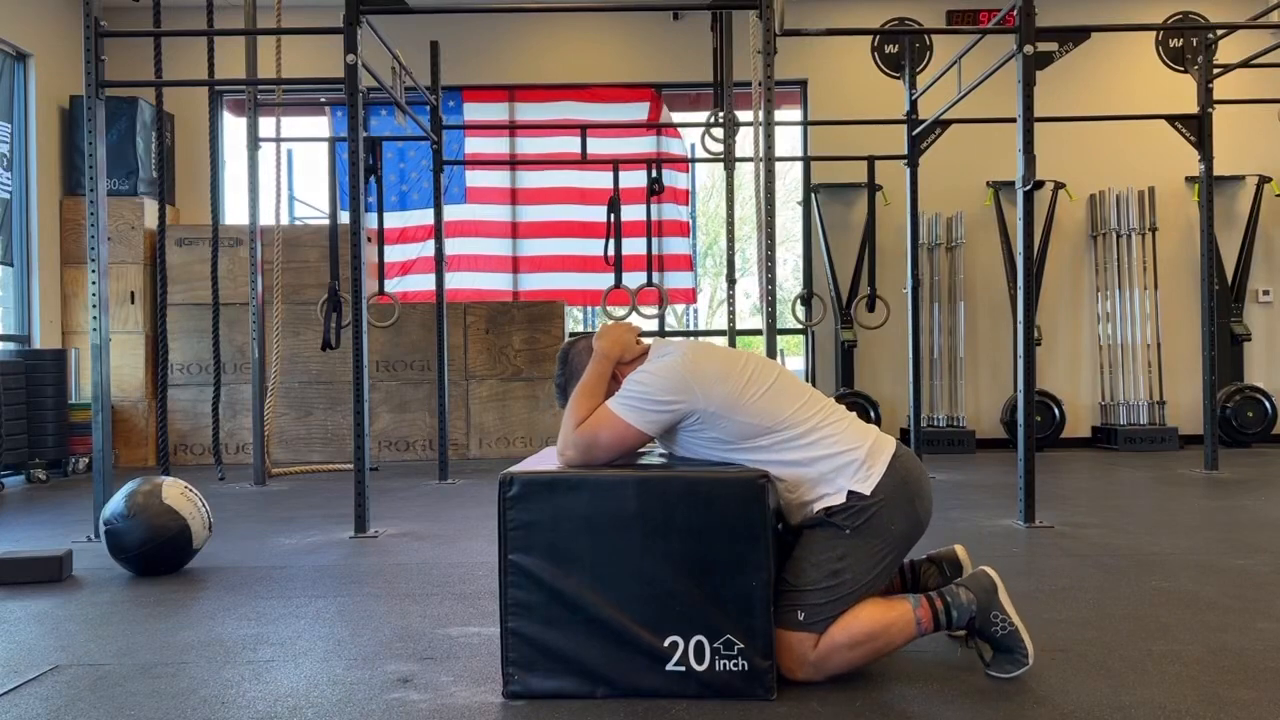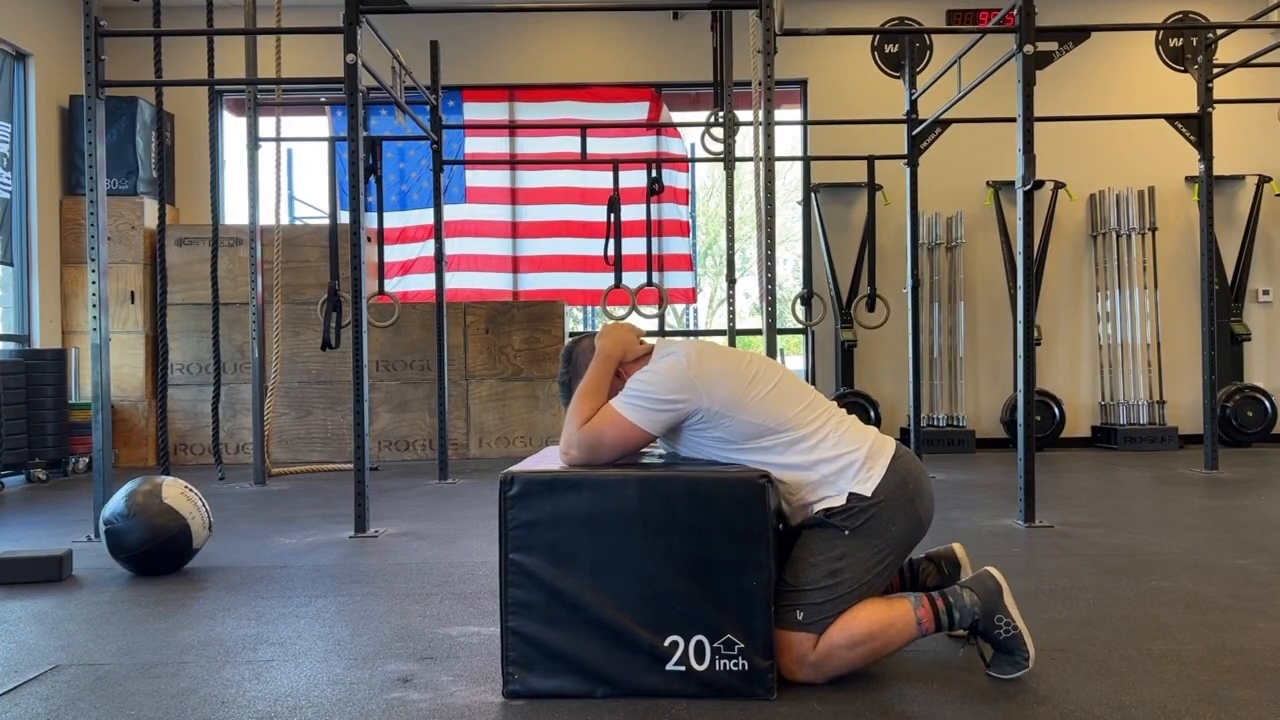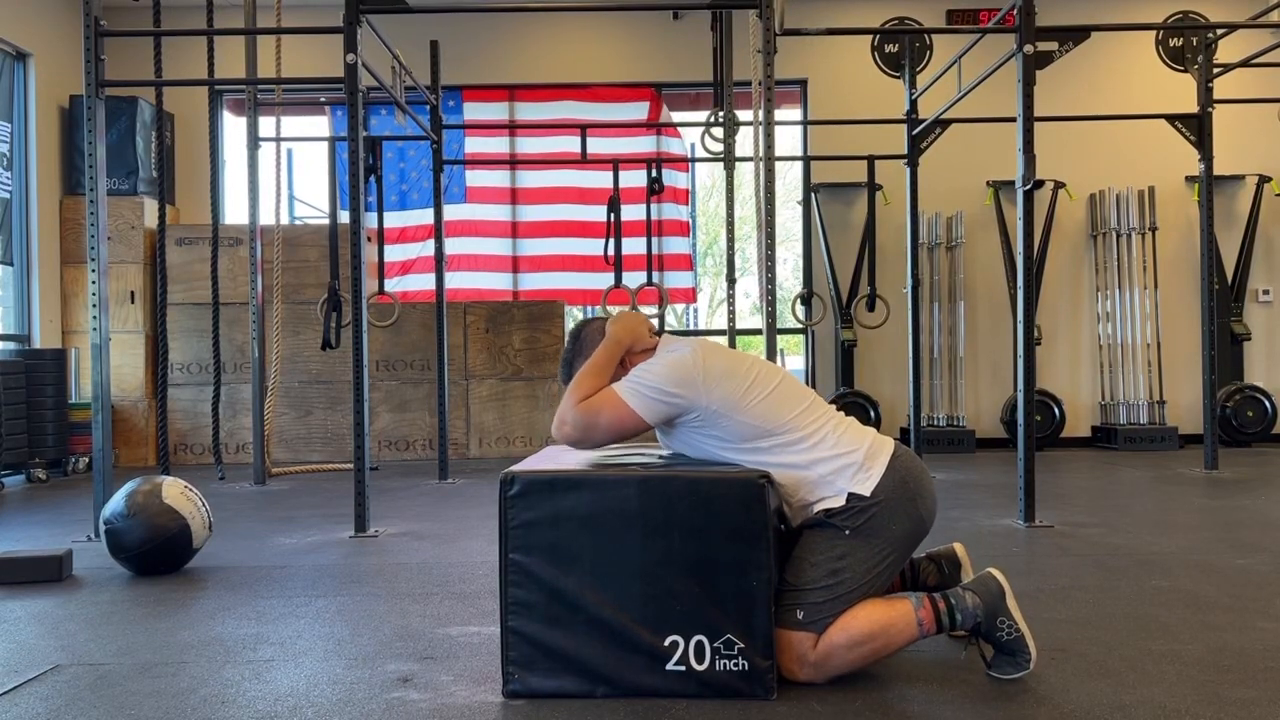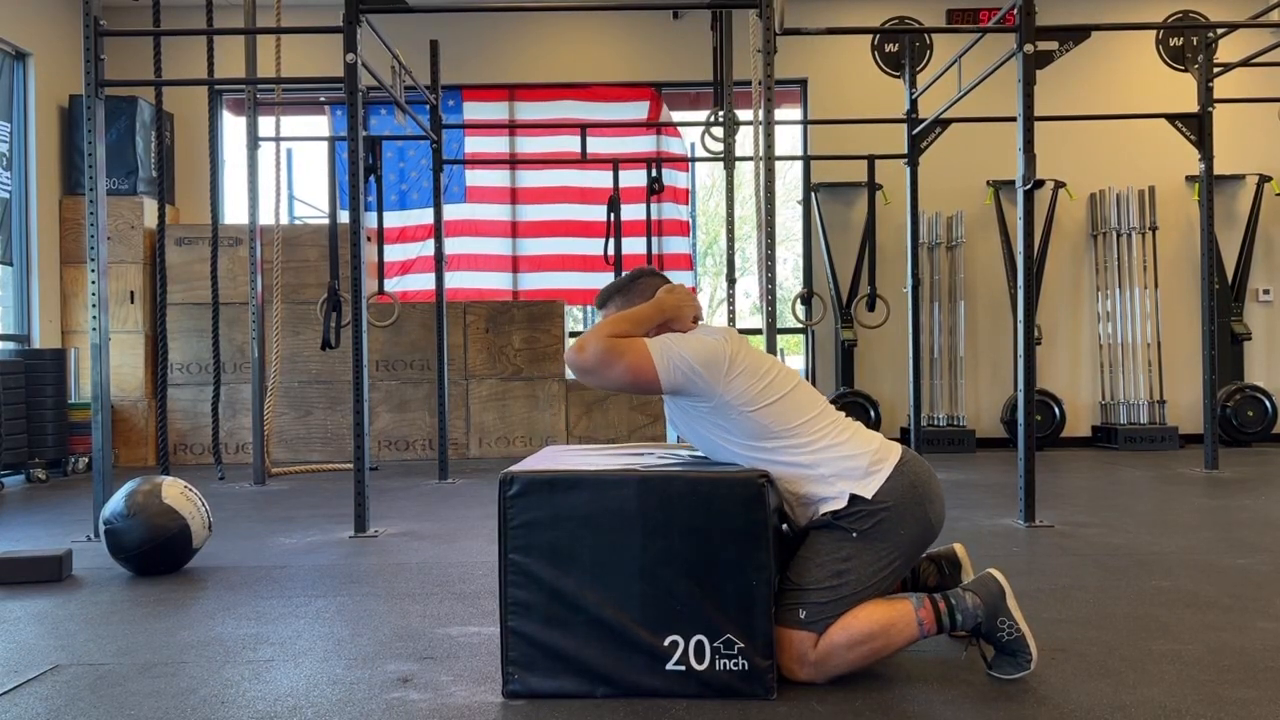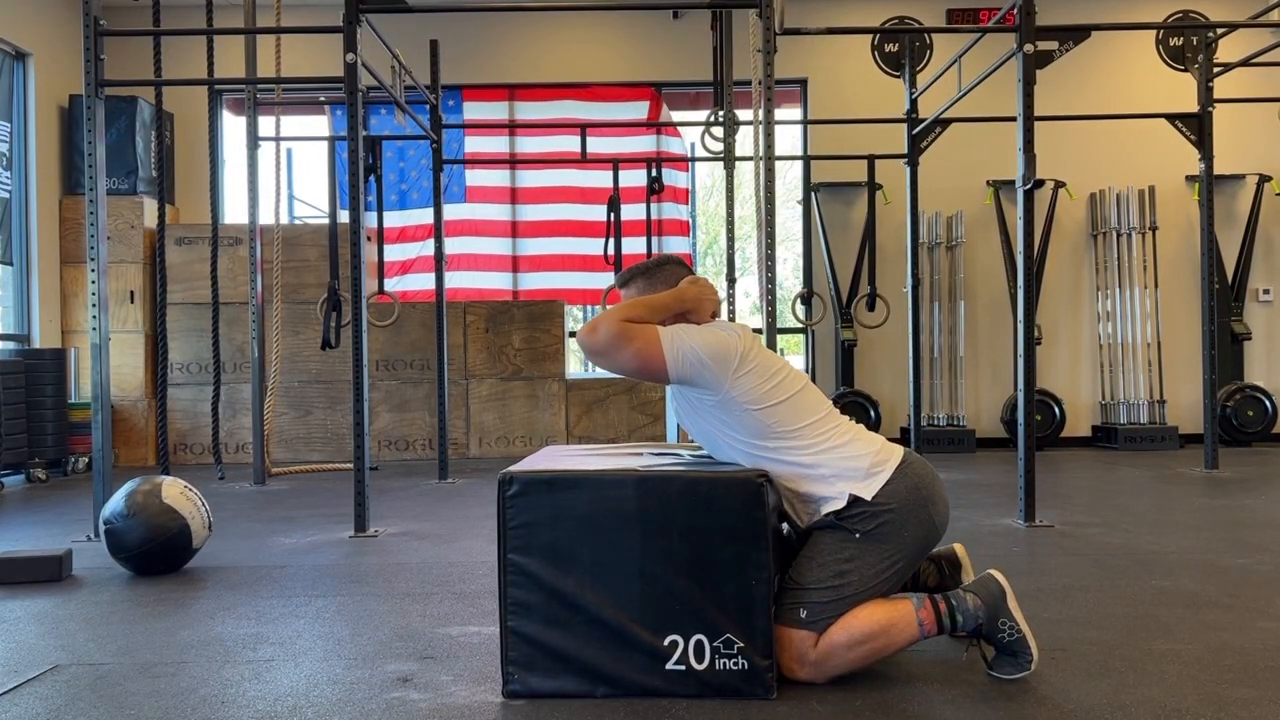
dt=1s
person 1, frame 1
left shoulder: (664, 375)
right shoulder: (678, 360)
left elbow: (574, 450)
right elbow: (607, 441)
left wrist: (602, 355)
right wrist: (607, 357)
left hip: (867, 495)
right hip: (879, 478)
left knee: (798, 654)
right knee: (792, 605)
left ankle: (962, 604)
right ankle: (933, 575)
person 1, frame 2
left shoulder: (670, 374)
right shoulder: (682, 361)
left elbow: (577, 449)
right elbow: (611, 440)
left wrist: (605, 352)
right wrist: (610, 354)
left hip: (869, 497)
right hip: (879, 480)
left knee: (798, 656)
right knee: (786, 605)
left ankle: (965, 604)
right ankle: (933, 572)
person 1, frame 3
left shoulder: (673, 369)
right shoulder: (685, 359)
left elbow: (571, 427)
left wrist: (615, 338)
left hip: (870, 497)
right hip: (879, 480)
left knee: (799, 656)
right knee: (791, 611)
left ankle: (966, 606)
right ankle: (929, 573)
person 1, frame 4
left shoulder: (698, 354)
right shoulder: (706, 351)
left elbow: (586, 358)
left wrist: (658, 307)
left hip: (876, 500)
right hip: (886, 484)
left knee: (800, 655)
right knee: (791, 608)
left ankle: (967, 606)
right ankle: (933, 573)
person 1, frame 5
left shoulder: (707, 348)
right shoulder: (716, 350)
left elbow: (598, 338)
left wrist: (677, 298)
left hip: (878, 502)
right hip: (889, 486)
left knee: (800, 656)
right knee: (796, 606)
left ankle: (967, 607)
right ankle: (935, 574)
